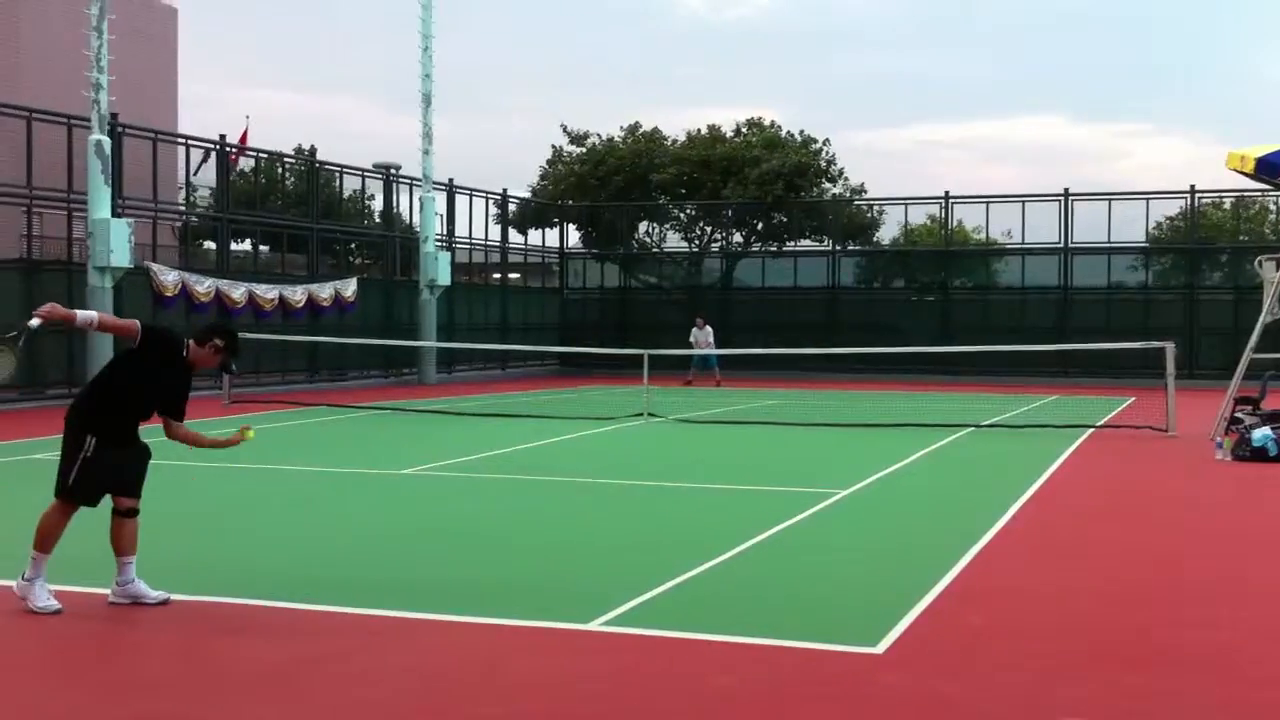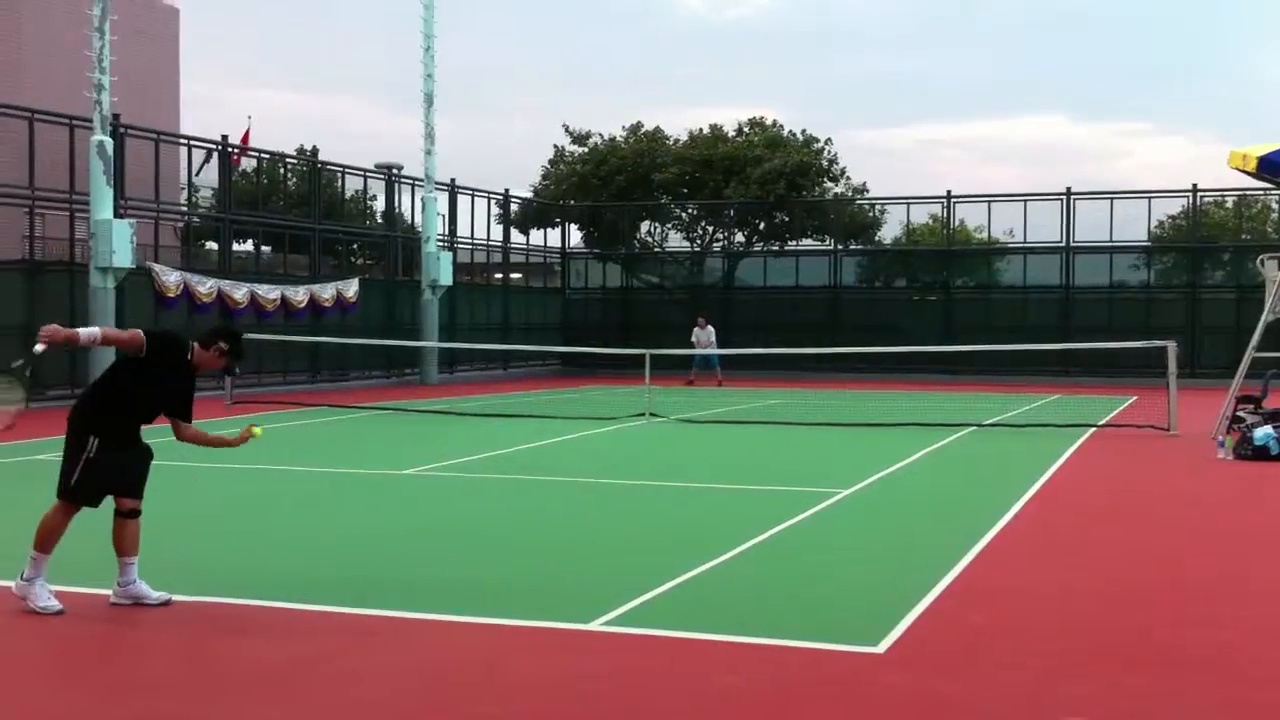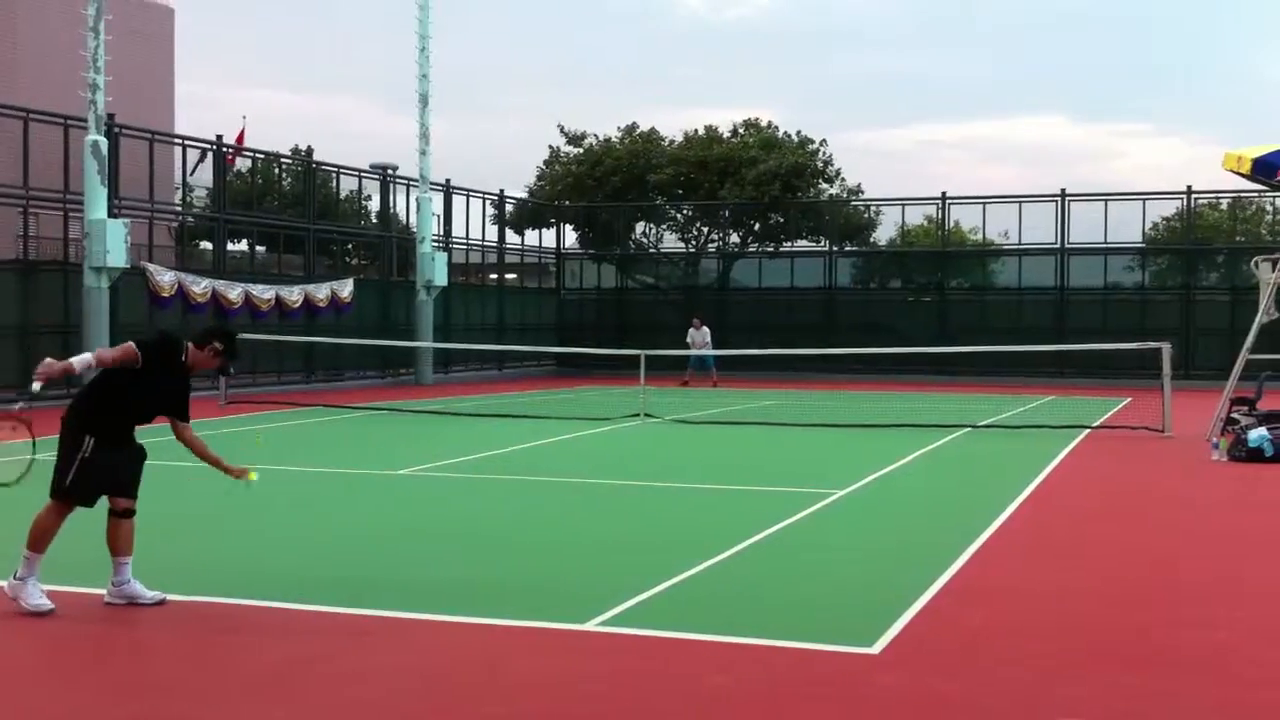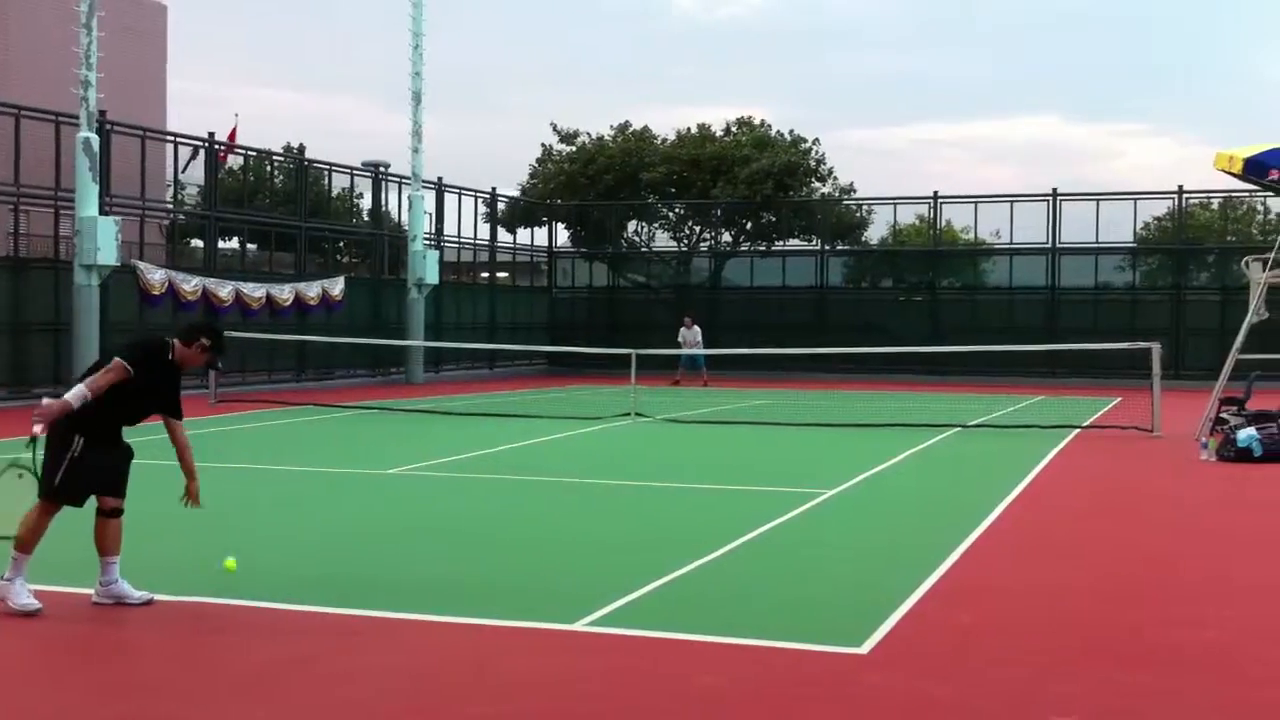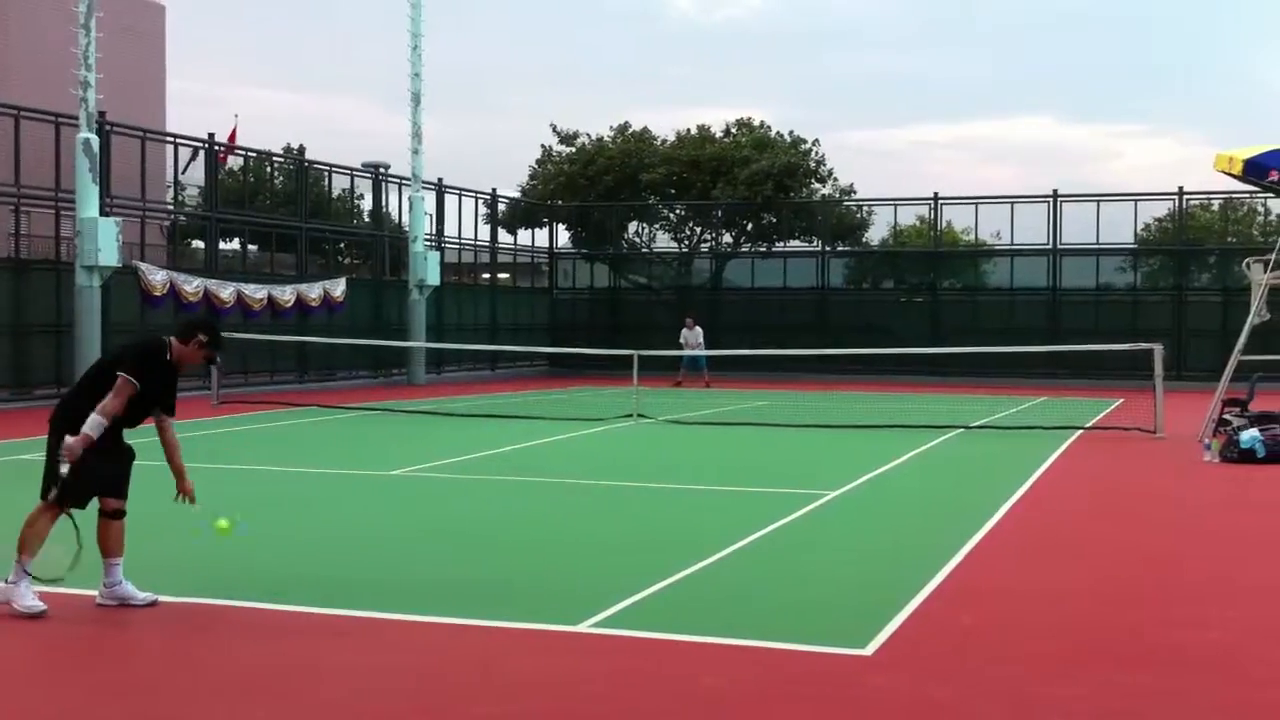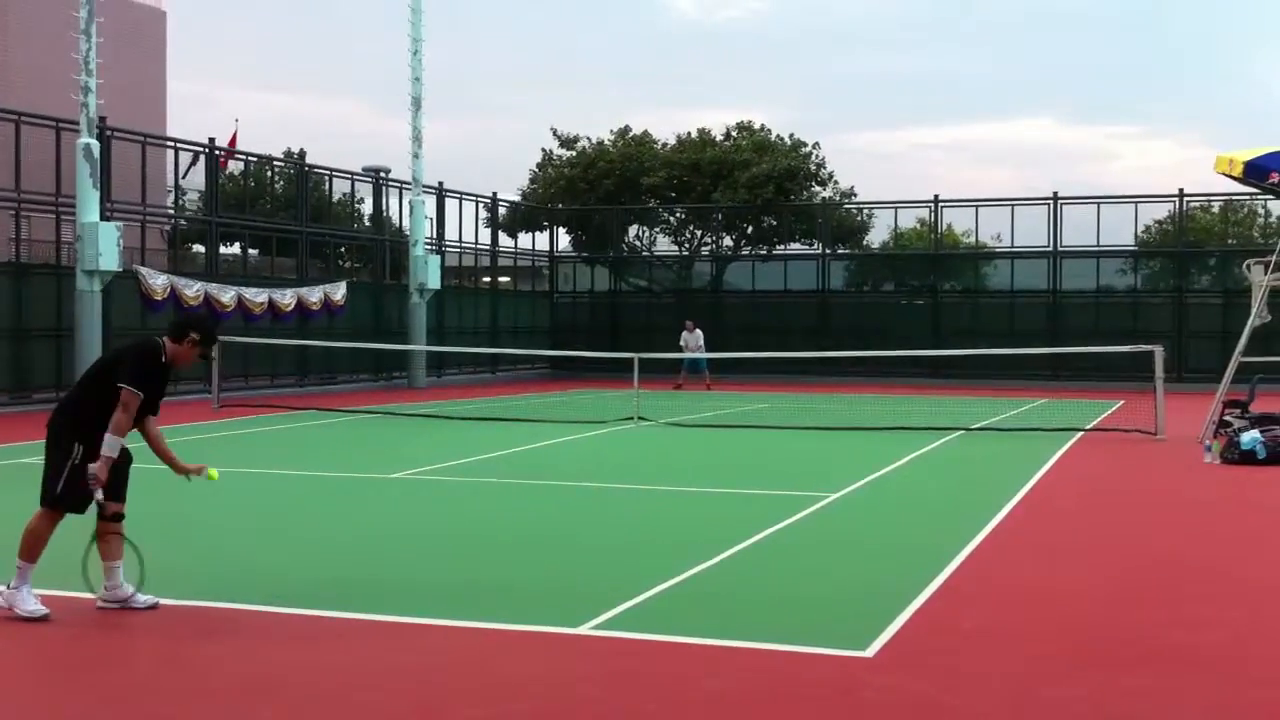
dt=0.1s
person 1, frame 1
left shoulder: (180, 376)
right shoulder: (164, 342)
left elbow: (173, 430)
right elbow: (114, 324)
left wrist: (223, 443)
right wrist: (67, 315)
left hip: (123, 434)
right hip: (90, 425)
left knee: (128, 505)
right knee: (68, 501)
left ankle: (126, 583)
right ankle: (32, 580)
person 1, frame 2
left shoulder: (185, 379)
right shoulder: (170, 346)
left elbow: (183, 431)
right elbow: (119, 336)
left wrist: (231, 441)
right wrist: (71, 335)
left hip: (126, 436)
right hip: (93, 427)
left knee: (130, 505)
right knee: (68, 503)
left ankle: (127, 584)
right ankle: (31, 580)
person 1, frame 3
left shoulder: (180, 379)
right shoulder: (165, 348)
left elbow: (183, 432)
right elbow: (115, 356)
left wrist: (224, 466)
right wrist: (67, 367)
left hip: (119, 435)
right hip: (87, 427)
left knee: (124, 505)
right knee: (63, 502)
left ankle: (121, 584)
right ankle: (24, 580)
person 1, frame 4
left shoulder: (169, 377)
right shoulder: (153, 350)
left elbow: (176, 430)
right elbow: (108, 375)
left wrist: (192, 479)
right wrist: (65, 403)
left hip: (108, 435)
right hip: (76, 428)
left knee: (112, 504)
right knee: (51, 502)
left ankle: (109, 583)
person 1, frame 5
left shoulder: (168, 371)
right shoulder: (150, 351)
left elbow: (165, 429)
right elbow: (118, 397)
left wrist: (181, 478)
right wrist: (84, 437)
left hip: (108, 436)
right hip: (77, 429)
left knee: (114, 505)
right knee: (54, 503)
left ankle: (113, 585)
person 1, frame 6
left shoulder: (160, 369)
right shoulder: (145, 354)
left elbow: (146, 424)
right elbow: (124, 411)
left wrist: (178, 465)
right wrist: (104, 460)
left hip: (102, 439)
right hip: (74, 433)
left knee: (113, 509)
right knee: (54, 509)
left ankle: (114, 588)
